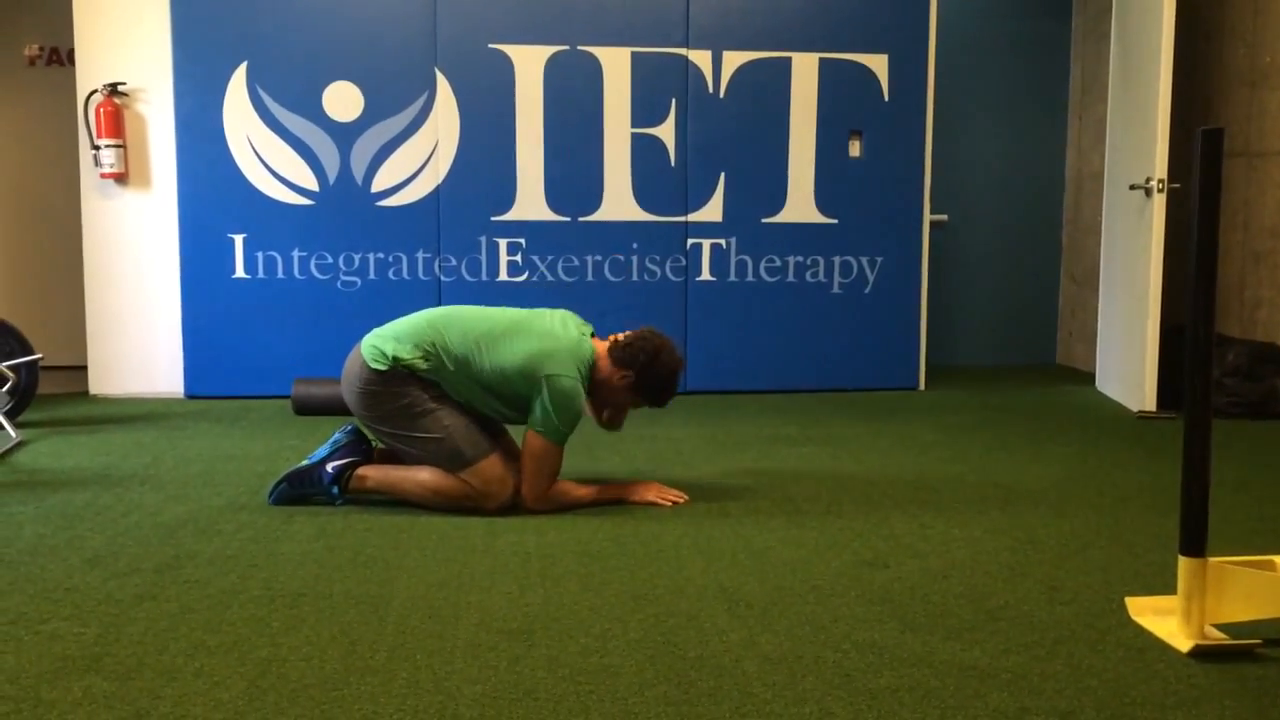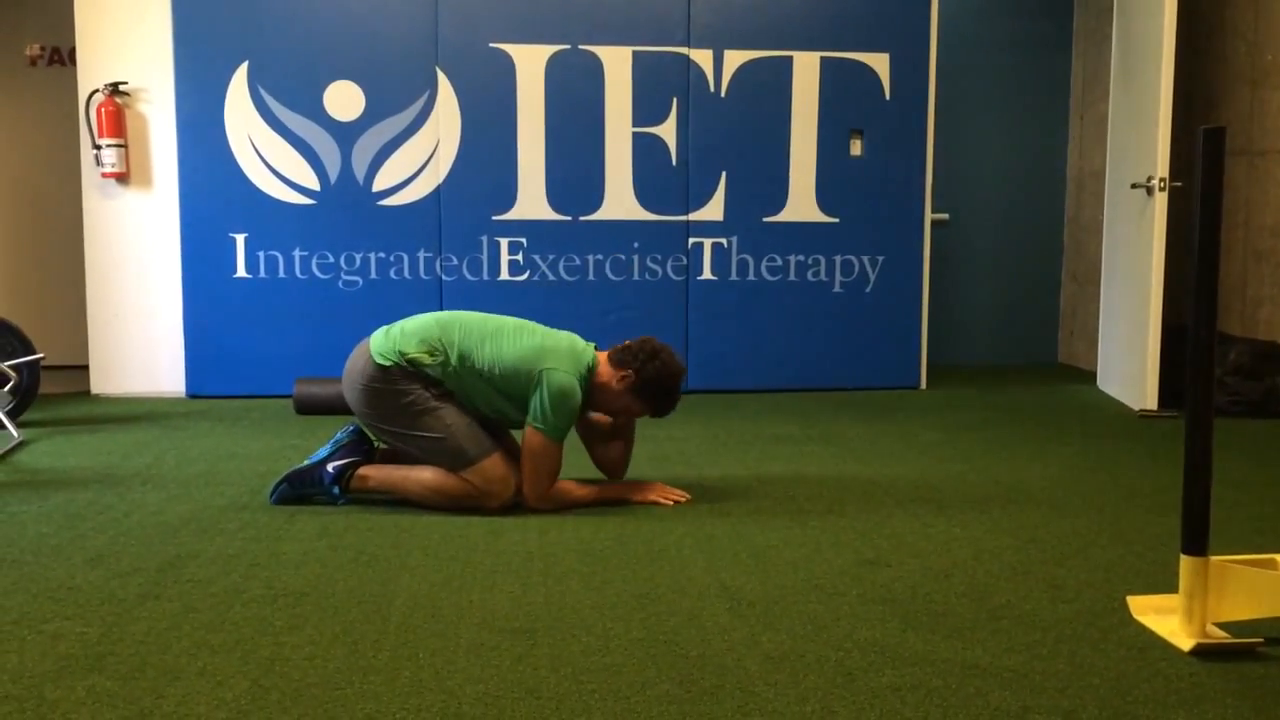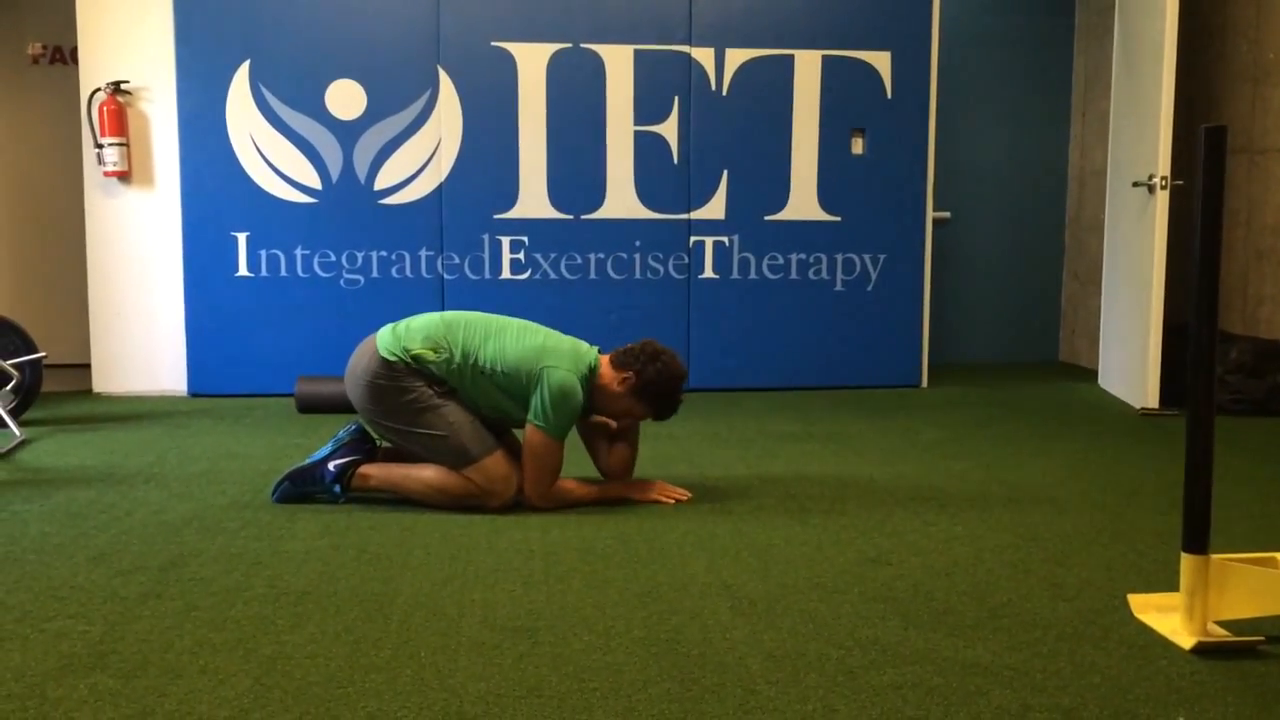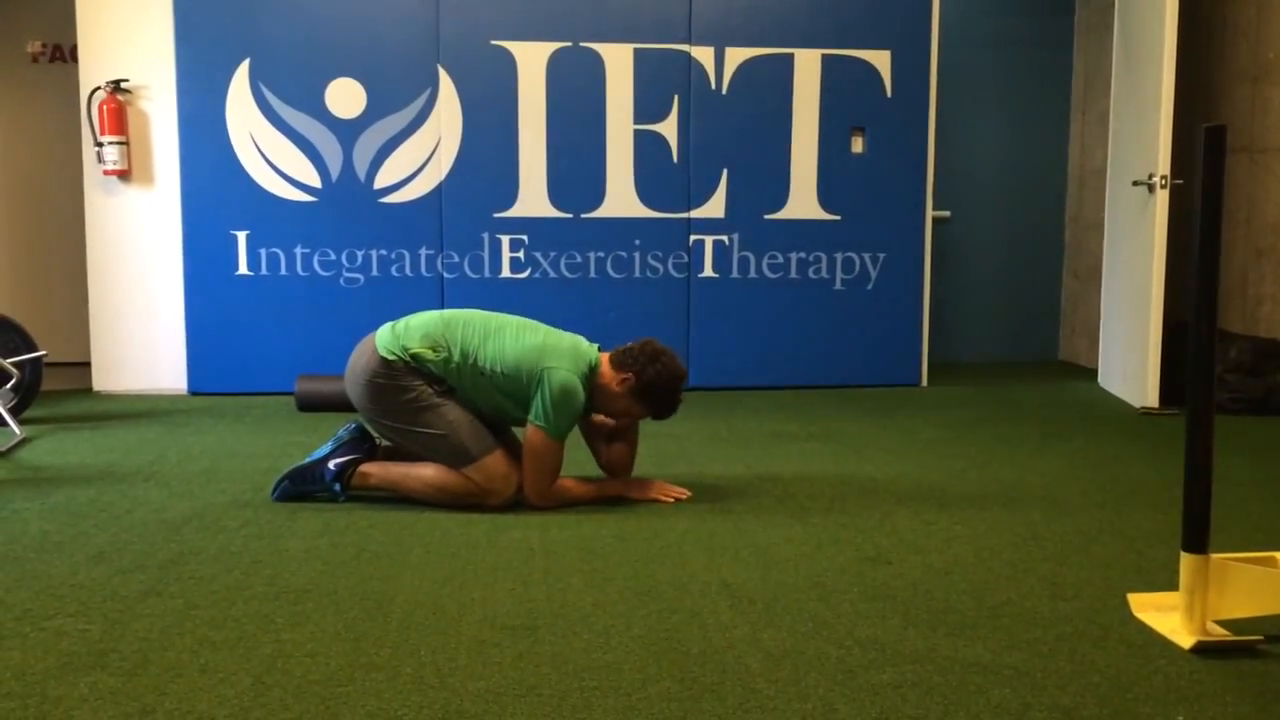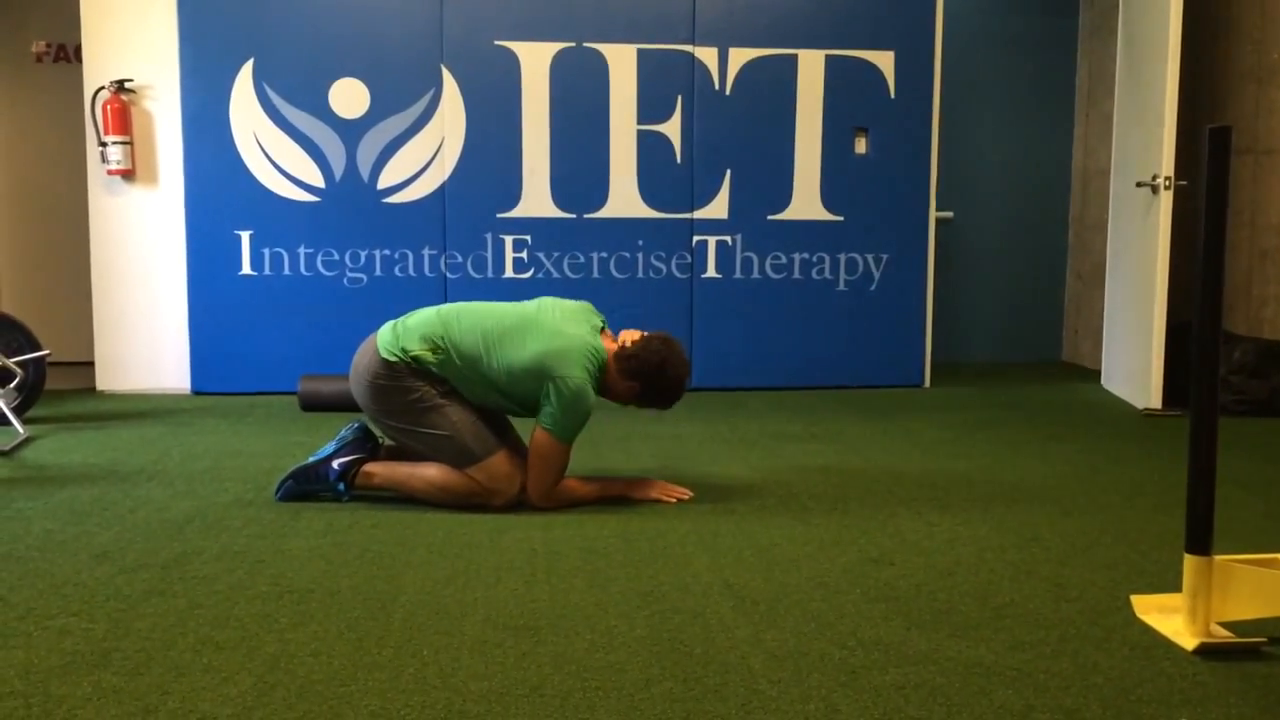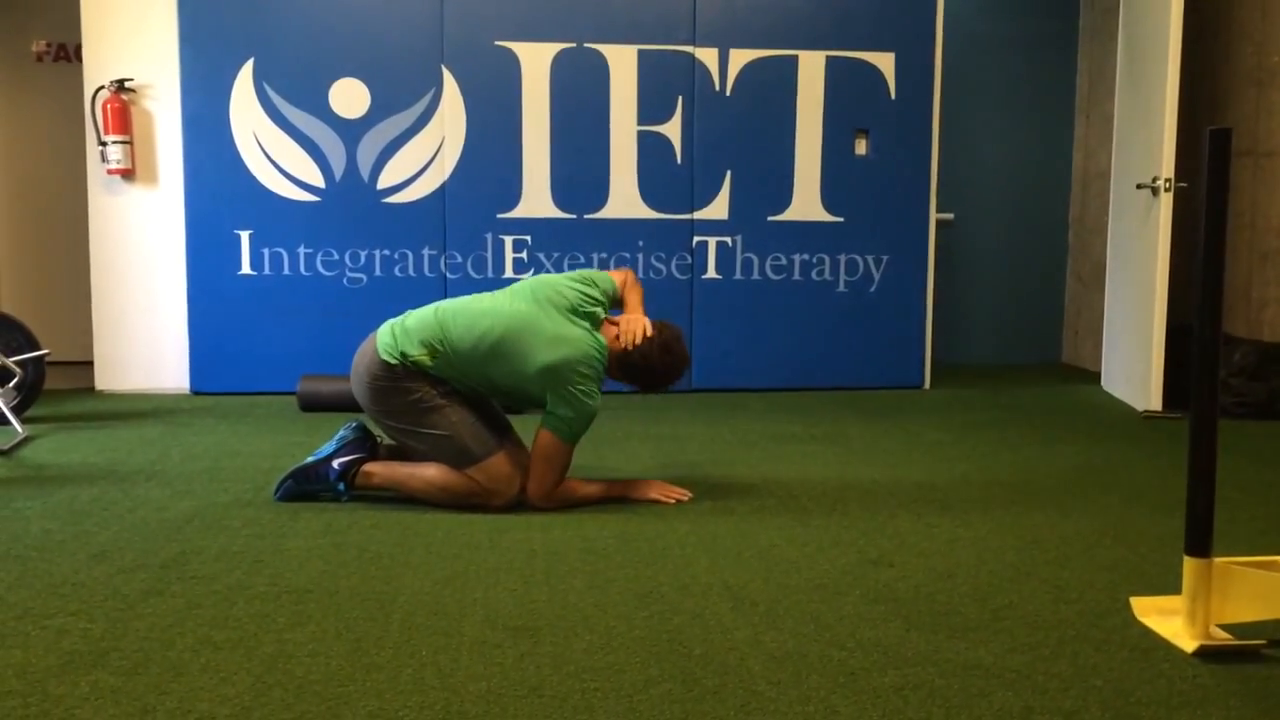
dt=0.3s
person 1, frame 1
left shoulder: (575, 325)
right shoulder: (564, 380)
left elbow: (610, 421)
right elbow: (535, 495)
left wrist: (621, 355)
right wrist: (624, 491)
left hip: (390, 357)
right hip: (383, 376)
left knee: (509, 466)
right knee: (497, 488)
left ankle: (366, 451)
right ankle: (346, 475)
person 1, frame 2
left shoulder: (580, 359)
right shoulder: (562, 382)
left elbow: (611, 464)
right elbow: (538, 494)
left wrist: (625, 415)
right wrist: (629, 491)
left hip: (396, 360)
right hip: (384, 375)
left knee: (511, 467)
right knee: (498, 488)
left ankle: (368, 452)
right ankle: (348, 475)
person 1, frame 3
left shoulder: (586, 368)
right shoulder: (563, 381)
left elbow: (614, 468)
right elbow: (539, 492)
left wrist: (630, 418)
right wrist: (630, 491)
left hip: (401, 360)
right hip: (388, 371)
left knee: (511, 465)
right knee: (499, 486)
left ankle: (370, 449)
right ankle: (349, 474)
person 1, frame 4
left shoulder: (586, 356)
right shoulder: (565, 382)
left elbow: (617, 466)
right elbow: (538, 491)
left wrist: (631, 404)
right wrist: (626, 489)
left hip: (400, 356)
right hip: (387, 371)
left knee: (511, 464)
right knee: (500, 485)
left ankle: (369, 449)
right ankle: (348, 473)
person 1, frame 5
left shoulder: (587, 318)
right shoulder: (573, 383)
left elbow: (624, 384)
right elbow: (542, 492)
left wrist: (631, 347)
right wrist: (629, 487)
left hip: (403, 352)
right hip: (391, 370)
left knee: (514, 465)
right knee: (502, 486)
left ankle: (374, 448)
right ankle: (354, 472)
person 1, frame 6
left shoulder: (587, 294)
right shoulder: (578, 383)
left elbow: (628, 277)
right elbow: (540, 492)
left wrist: (635, 313)
right wrist: (630, 489)
left hip: (399, 346)
right hip: (392, 371)
left knee: (516, 465)
right knee: (505, 486)
left ankle: (374, 450)
right ankle: (353, 472)
